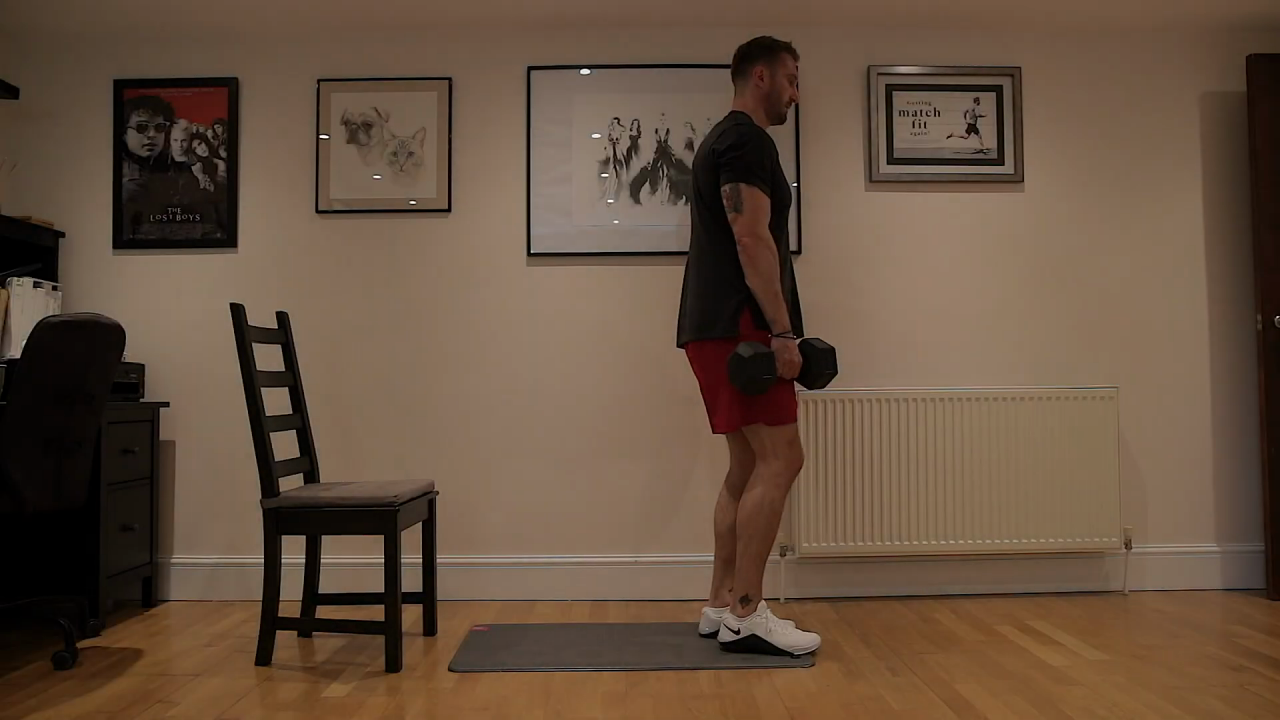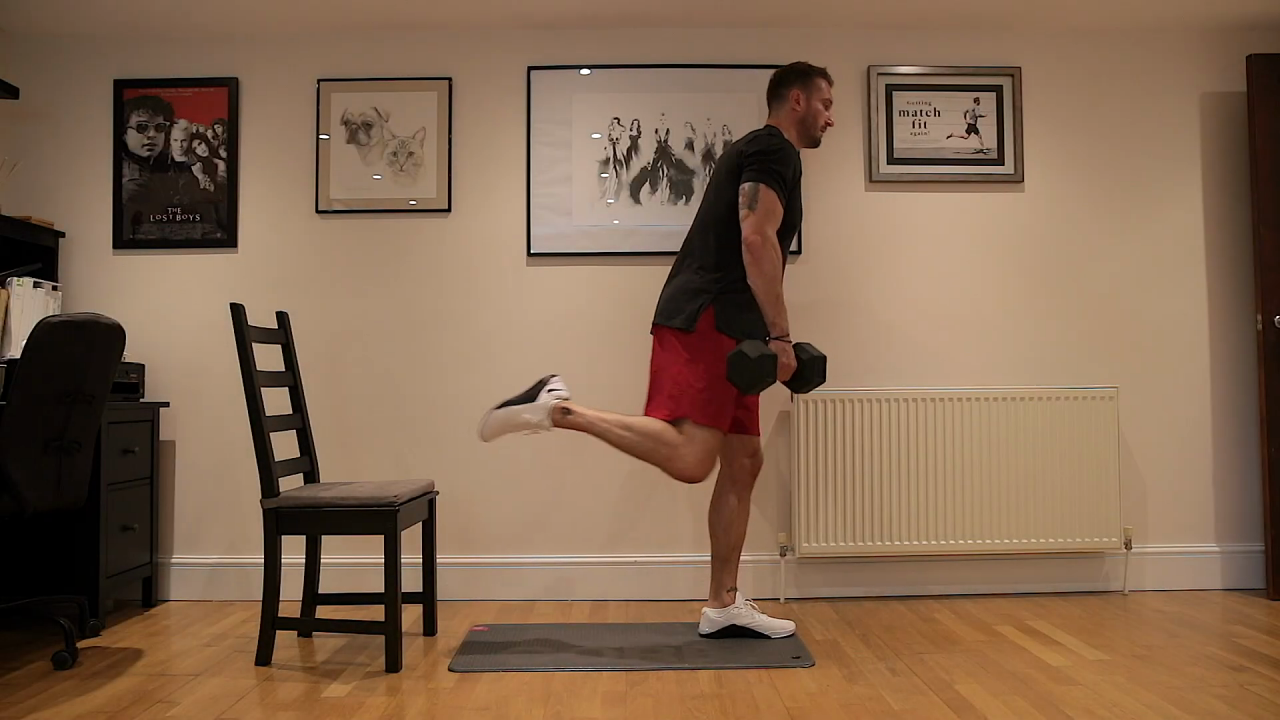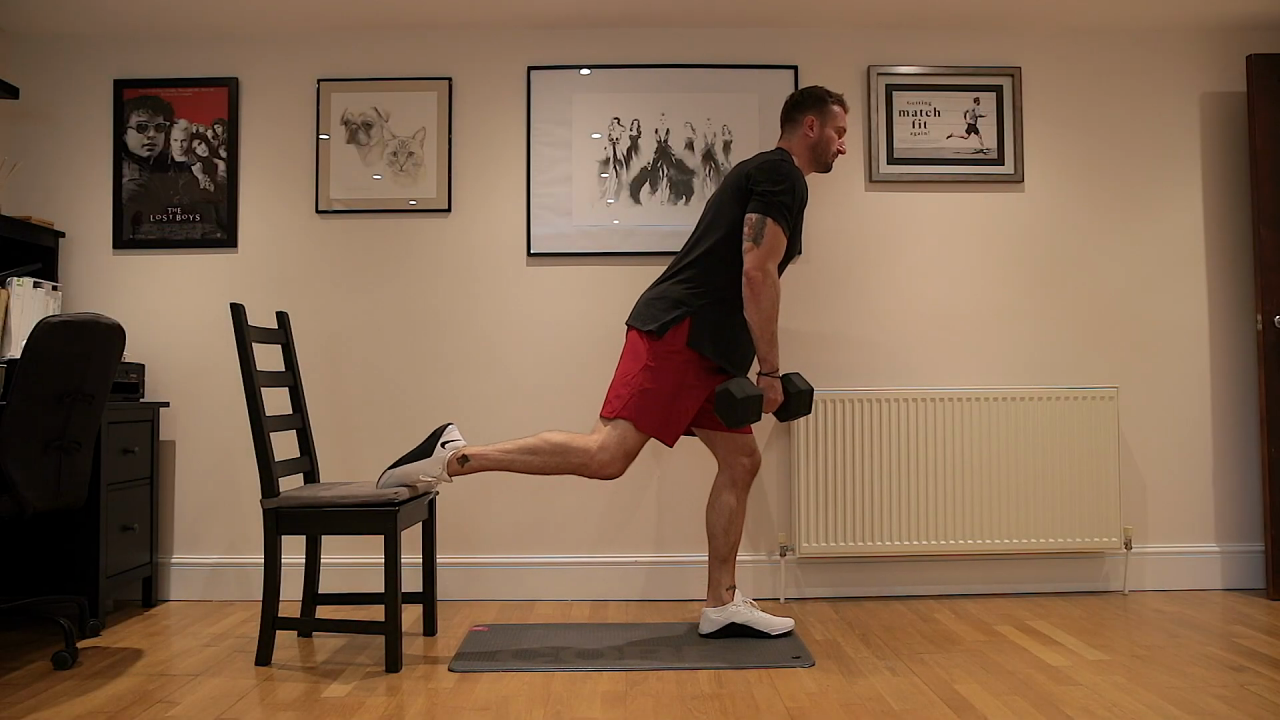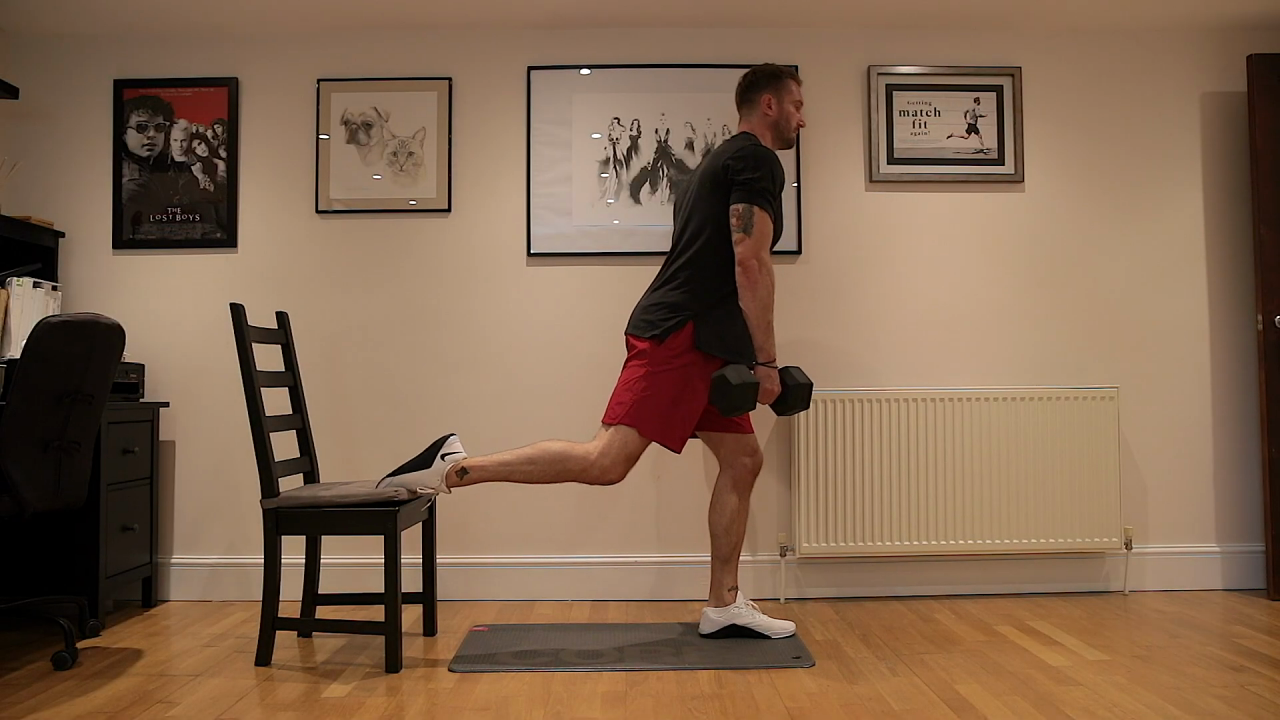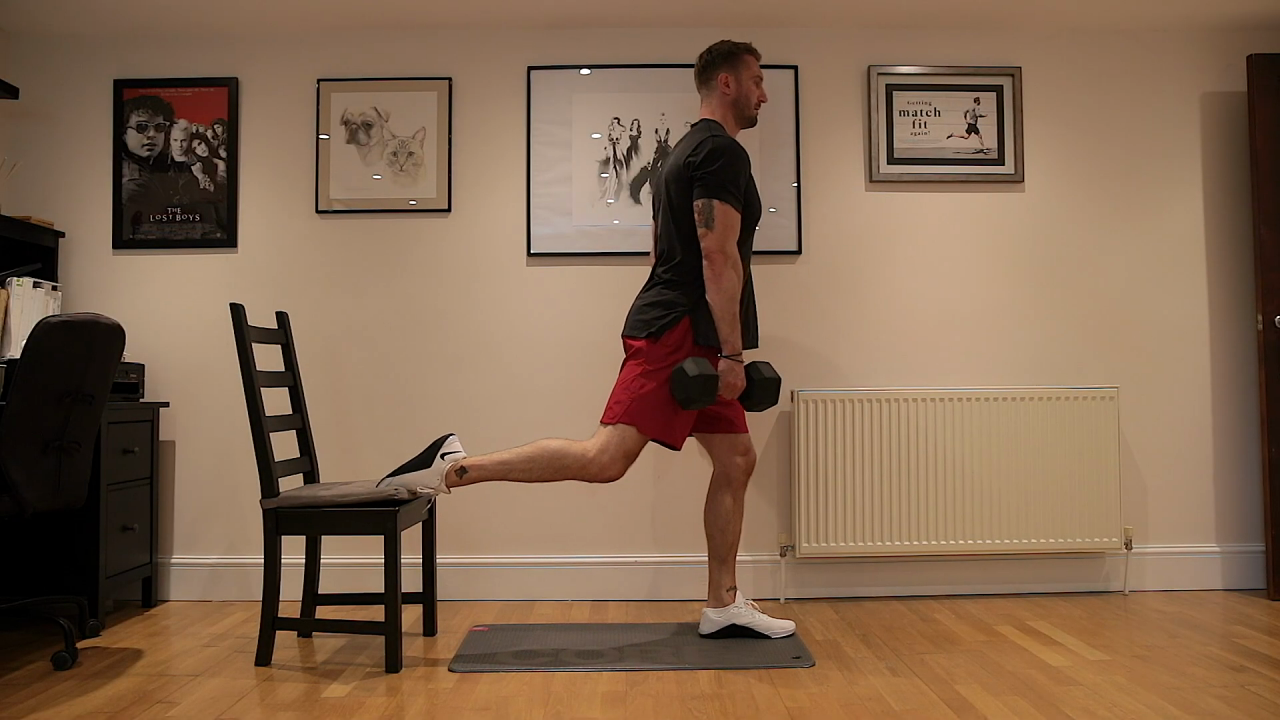
dt=0.7s
person 1, frame 1
left shoulder: (728, 140)
right shoulder: (747, 140)
right elbow: (752, 240)
right wrist: (782, 333)
left hip: (724, 323)
right hip: (737, 324)
left knee: (750, 466)
right knee: (779, 463)
left ankle: (722, 606)
right ankle: (745, 614)
person 1, frame 2
left shoulder: (758, 153)
right shoulder: (775, 150)
right elbow: (758, 242)
left wrist: (760, 336)
right wrist: (780, 337)
left hip: (718, 325)
right hip: (705, 319)
left knee: (745, 462)
right knee: (689, 459)
left ankle: (724, 605)
right ankle: (560, 407)
person 1, frame 3
left shoulder: (763, 176)
right shoulder: (782, 176)
right elbow: (757, 274)
left wrist: (749, 363)
right wrist: (769, 370)
left hip: (703, 343)
right hip: (678, 333)
left knee: (741, 461)
right knee: (606, 456)
left ankle: (722, 605)
right ankle: (455, 455)
person 1, frame 4
left shoulder: (724, 163)
right shoulder: (758, 162)
right elbow: (751, 264)
right wrist: (766, 361)
left hip: (697, 340)
right hip: (680, 336)
left knee: (743, 460)
right knee: (605, 462)
left ankle: (723, 606)
right ankle: (454, 468)
person 1, frame 5
left shoulder: (693, 150)
right shoulder: (721, 151)
right elbow: (719, 257)
right wrist: (732, 354)
left hip: (689, 336)
right hip: (680, 333)
left knee: (736, 462)
right knee: (603, 459)
left ankle: (723, 606)
right ankle: (451, 466)
